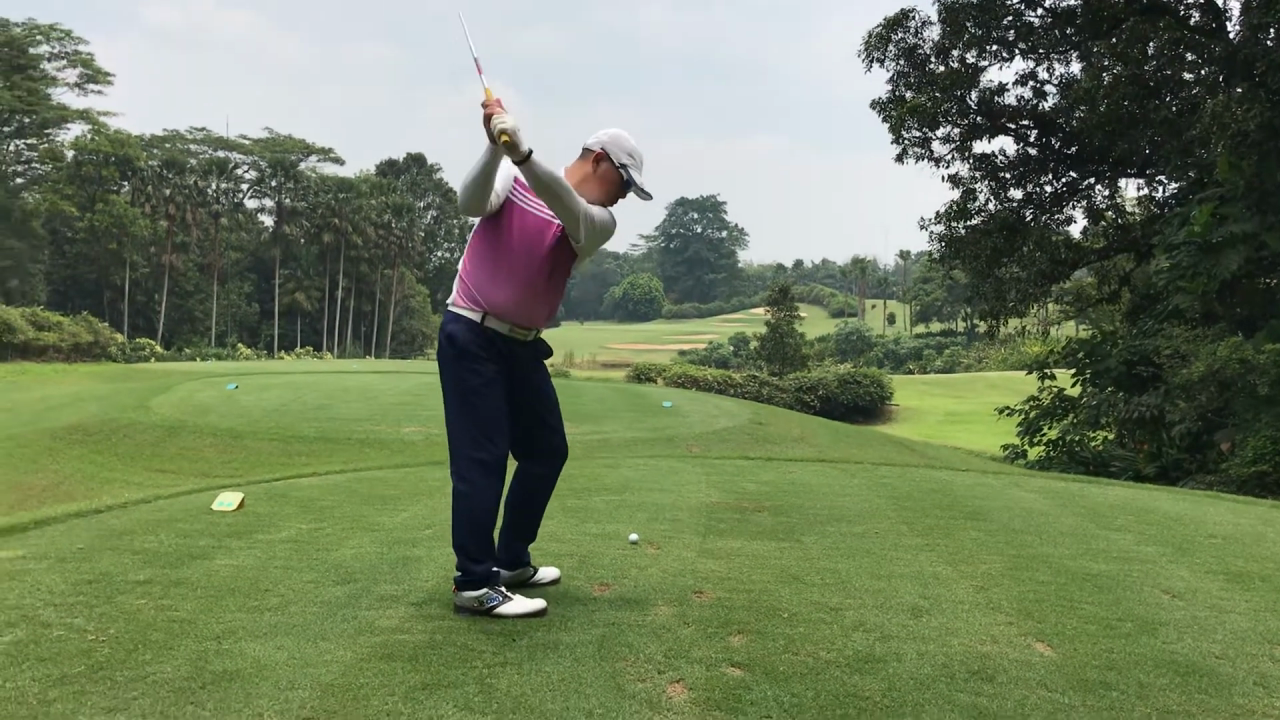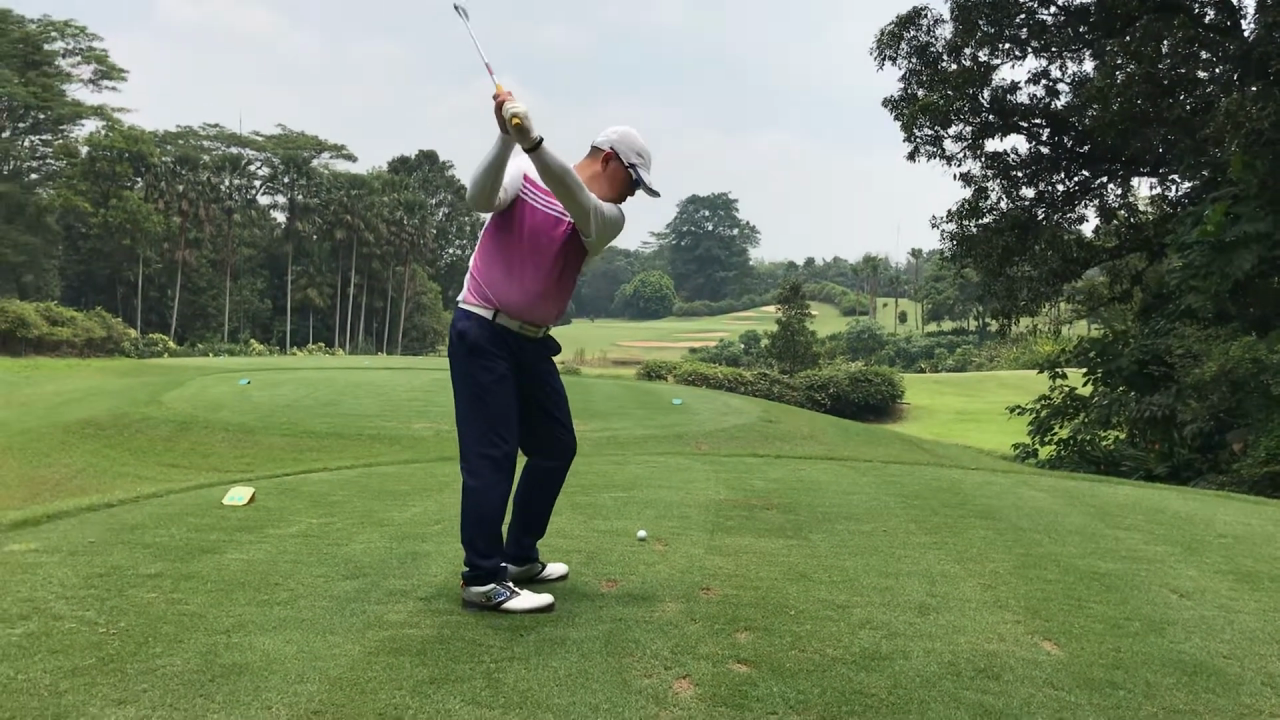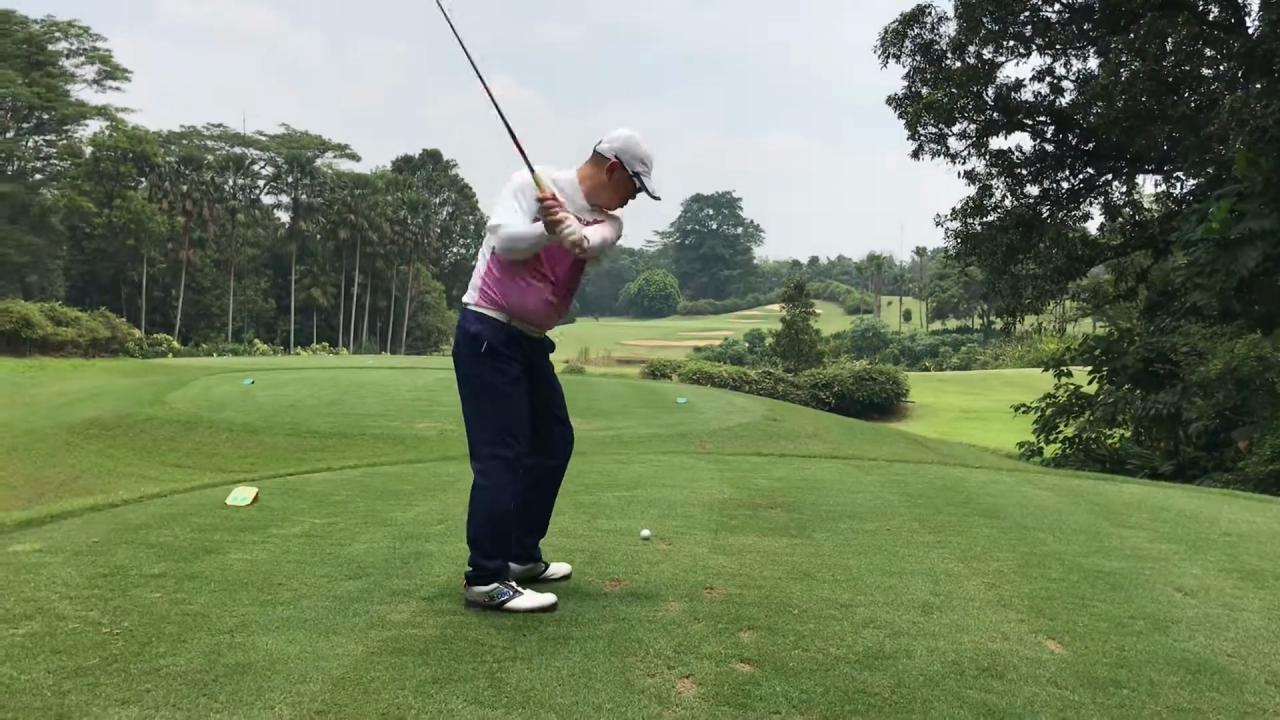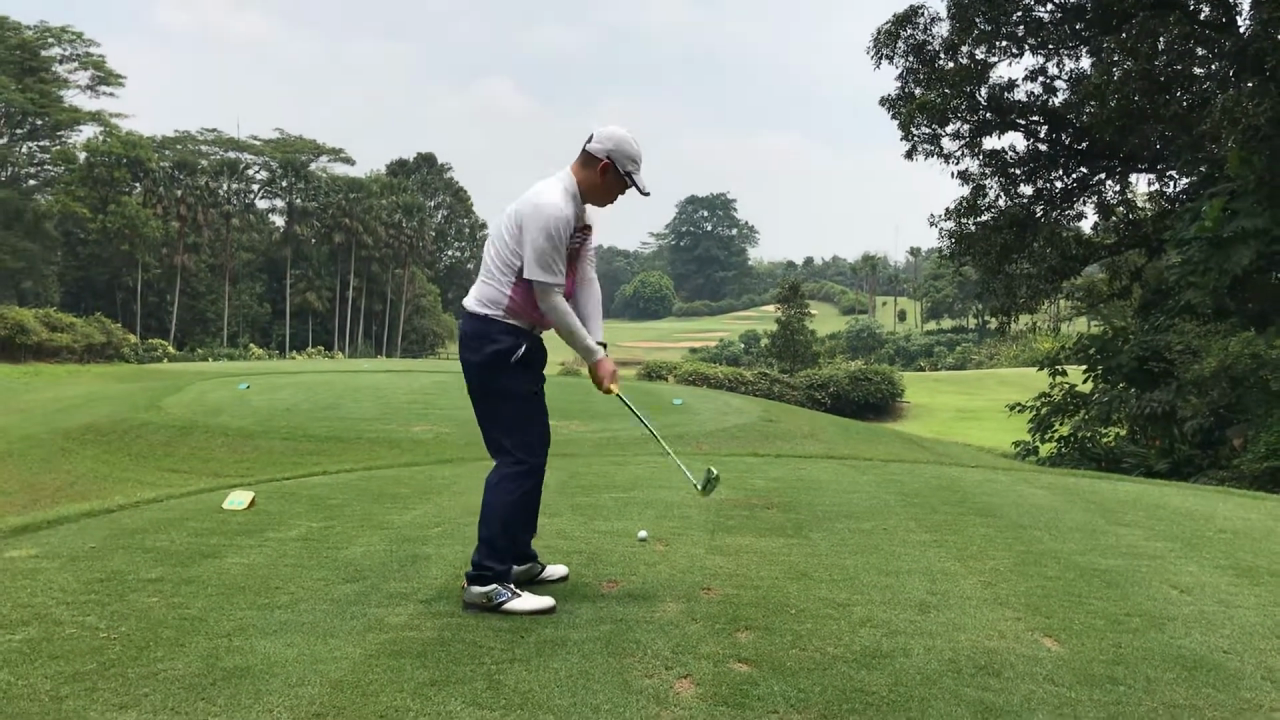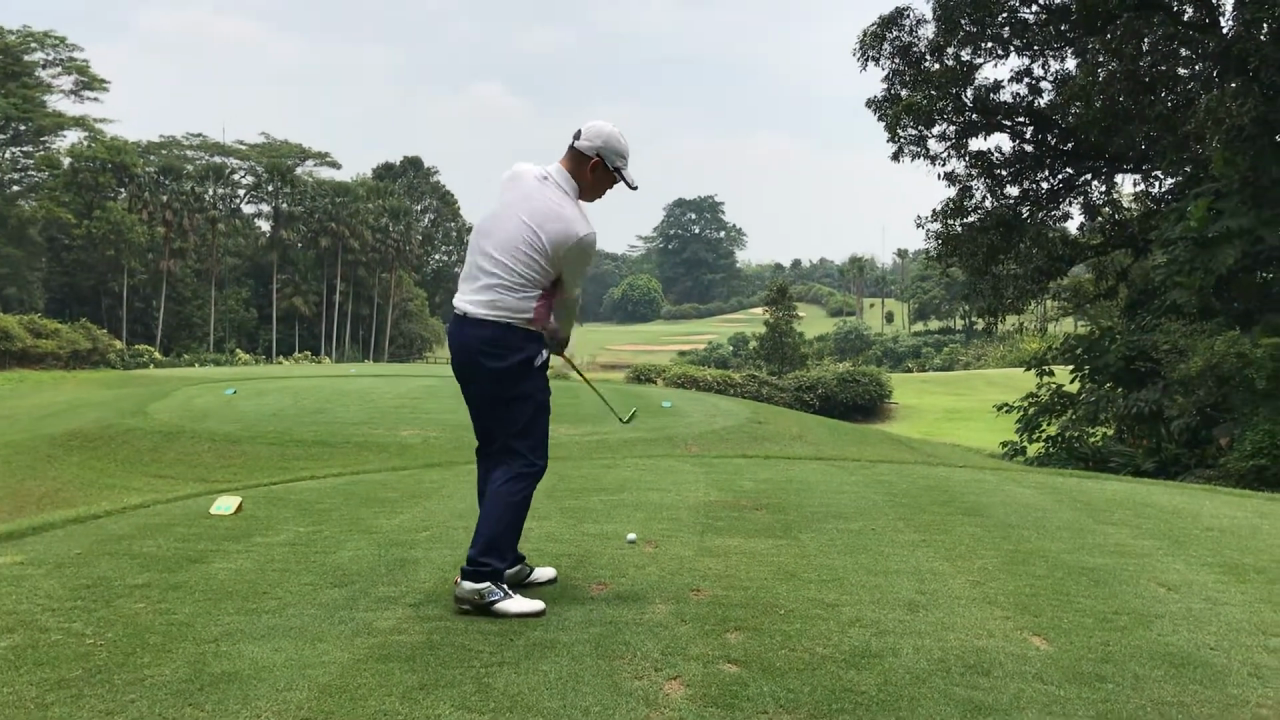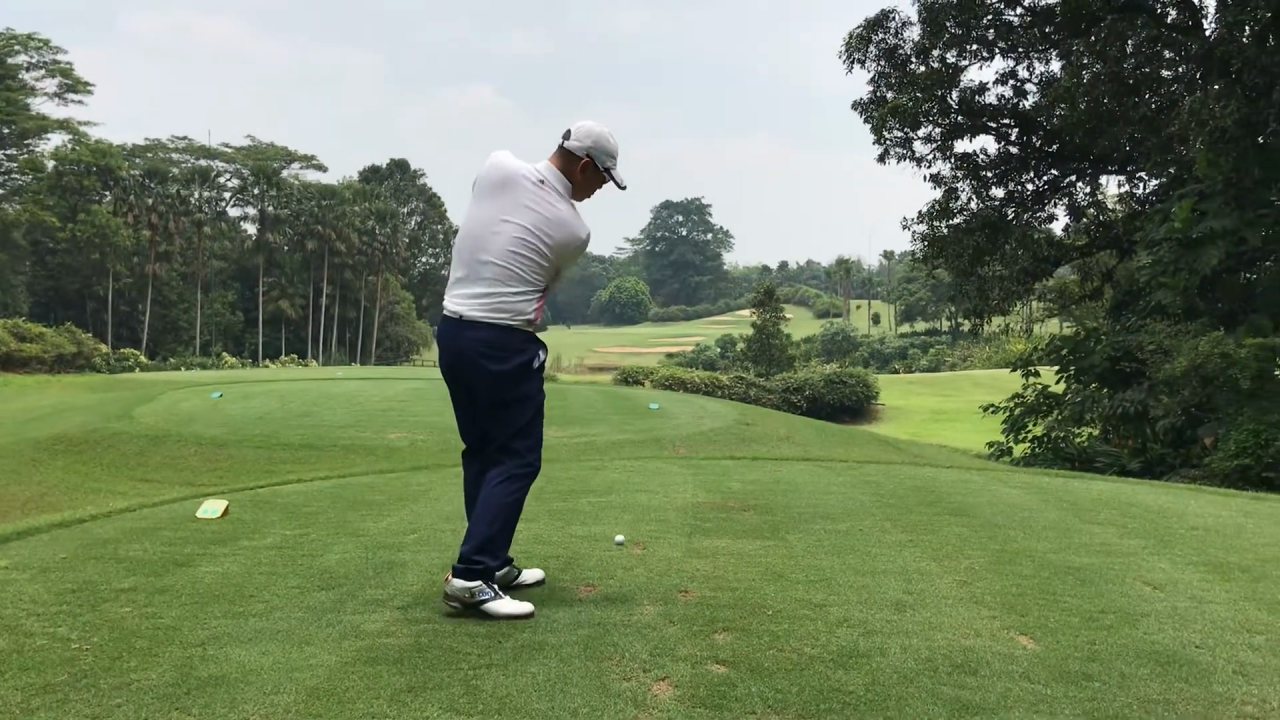
dt=0.2s
person 1, frame 1
left shoulder: (598, 221)
right shoulder: (508, 176)
left elbow: (566, 208)
right elbow: (469, 202)
left wrist: (521, 152)
right wrist: (495, 148)
left hip: (522, 346)
right hip: (471, 336)
left knee: (546, 452)
right knee: (481, 459)
left ankle: (510, 560)
right ankle: (475, 583)
person 1, frame 2
left shoulder: (607, 218)
right shoulder: (522, 174)
left elbow: (574, 201)
right elbow: (478, 199)
left wrist: (533, 141)
right wrist: (507, 138)
left hip: (532, 343)
right hip: (482, 333)
left knee: (555, 448)
right knee: (491, 456)
left ankle: (518, 557)
right ankle: (483, 578)
person 1, frame 3
left shoulder: (607, 223)
right shoulder: (529, 188)
left elbow: (592, 239)
right elbow: (504, 243)
left wrist: (574, 235)
right wrist: (546, 229)
left hip: (529, 342)
right hip: (488, 335)
left knee: (552, 446)
right knee: (502, 456)
left ankle: (520, 556)
right ankle: (485, 579)
person 1, frame 4
left shoulder: (581, 217)
right shoulder: (546, 208)
left elbow: (585, 280)
right elbow: (549, 298)
left wrist: (600, 347)
right wrist: (592, 356)
left hip: (512, 340)
right hip: (497, 338)
left knee: (530, 447)
right knee: (519, 455)
left ankle: (515, 557)
right ankle: (486, 580)
person 1, frame 5
left shoulder: (518, 176)
right shoulder: (577, 232)
right elbow: (567, 302)
left wrist: (546, 329)
right wrist: (560, 336)
left hip: (468, 329)
right hip: (508, 343)
left knee: (500, 451)
right knee: (523, 458)
left ankle: (503, 560)
right ankle: (479, 578)
person 1, frame 6
left shoulder: (498, 167)
right shoulder: (573, 232)
left hip: (453, 332)
right hip: (506, 345)
left knee: (483, 452)
right knee: (517, 460)
left ankle: (491, 562)
right ankle: (471, 576)
